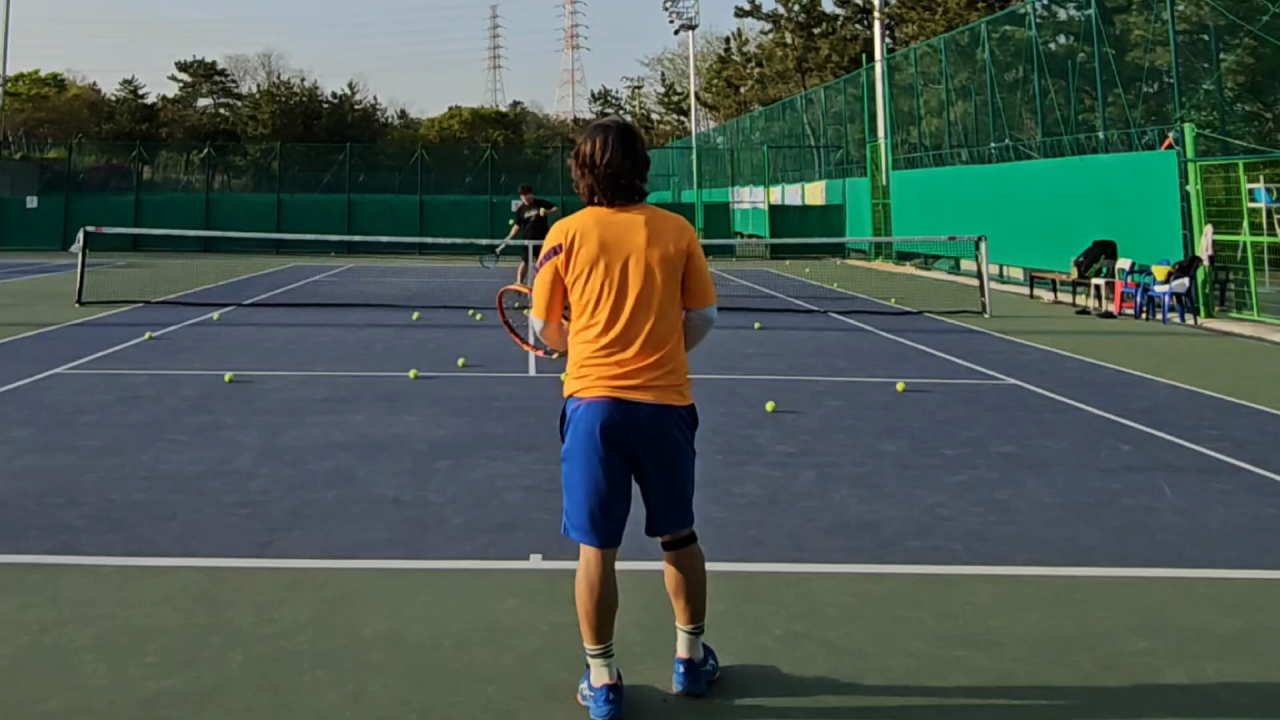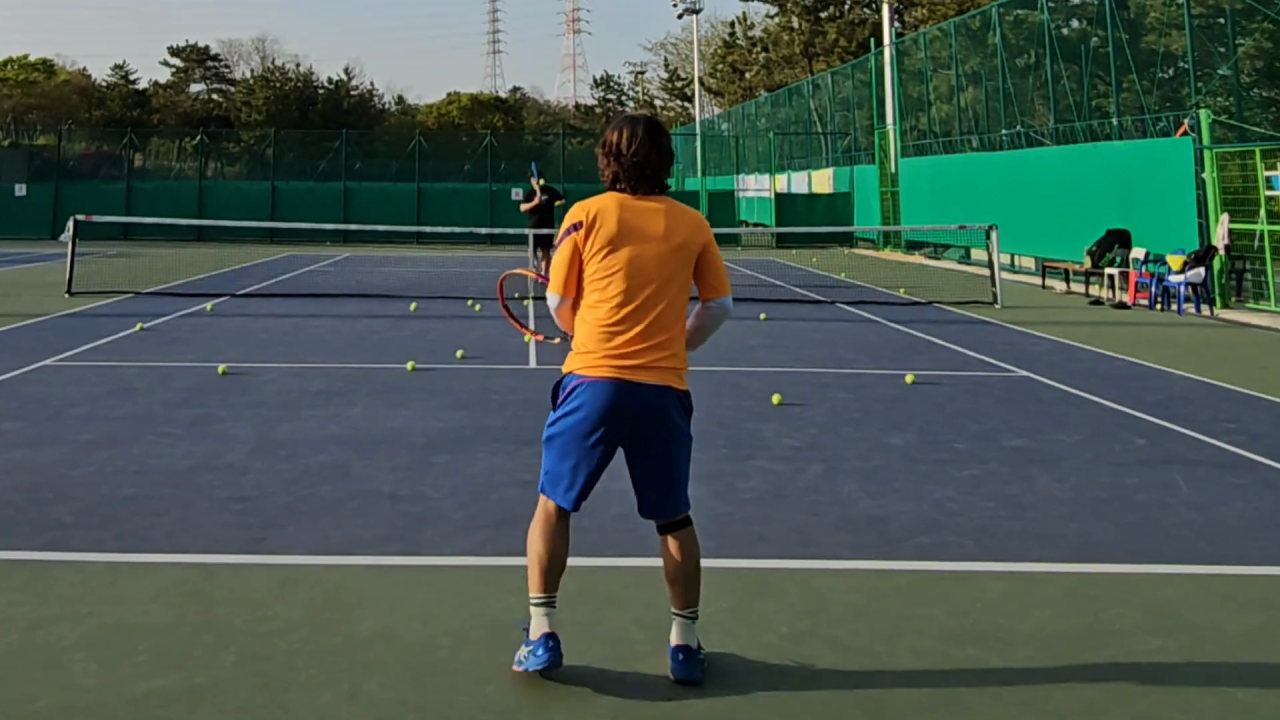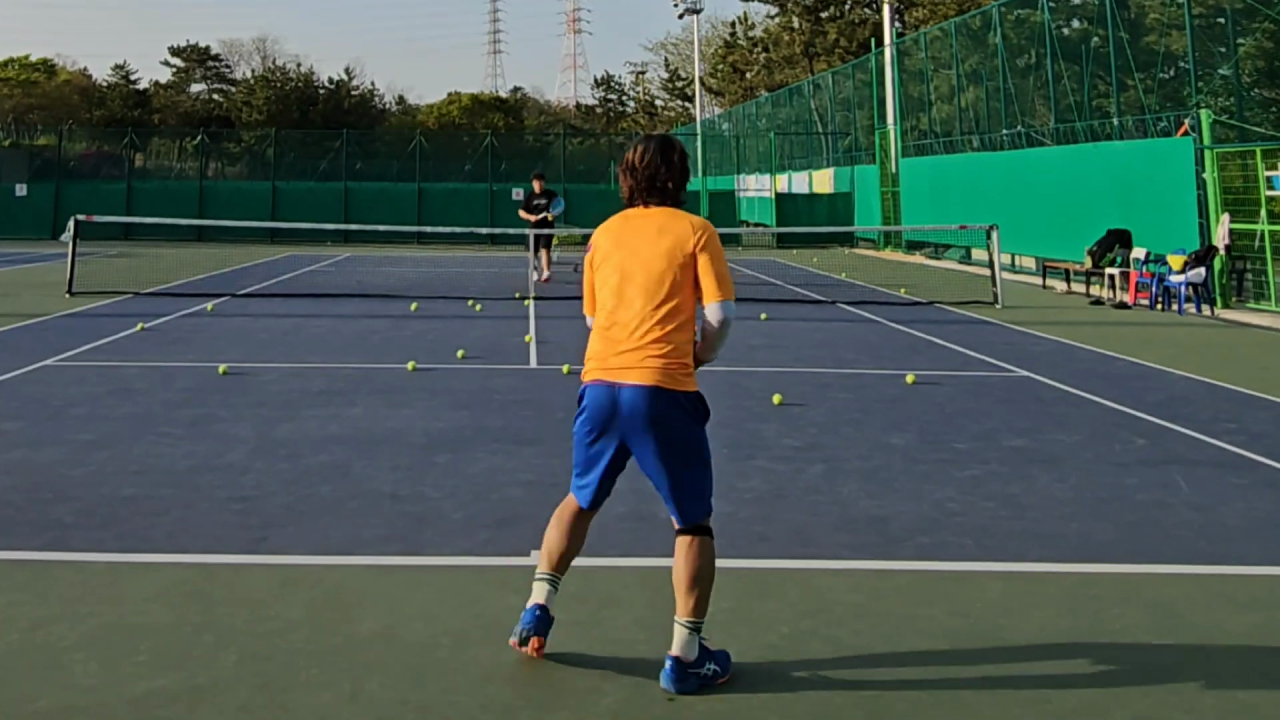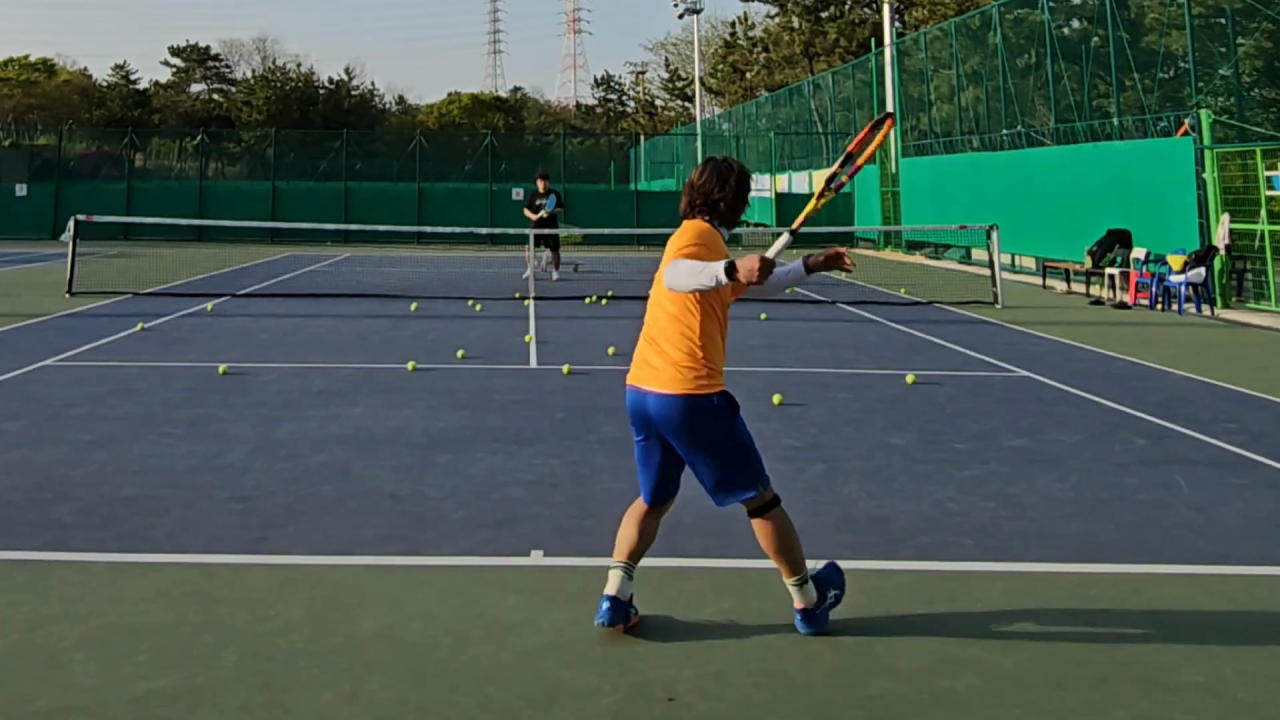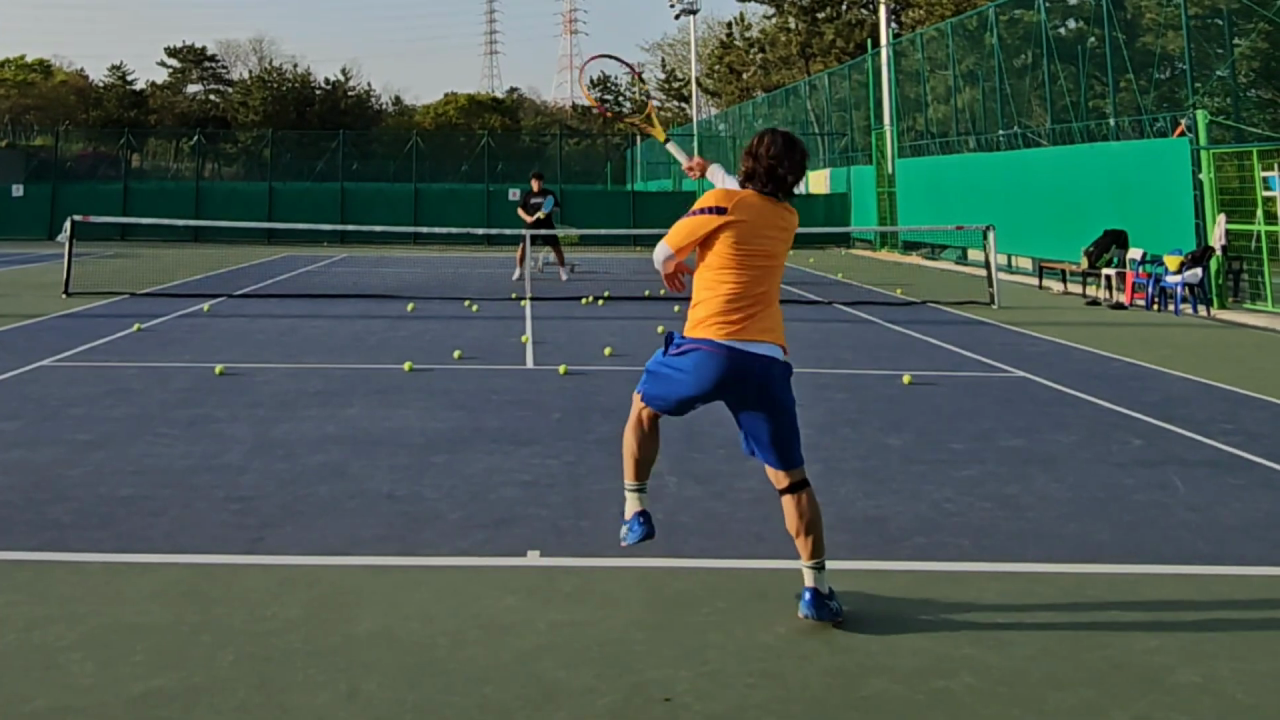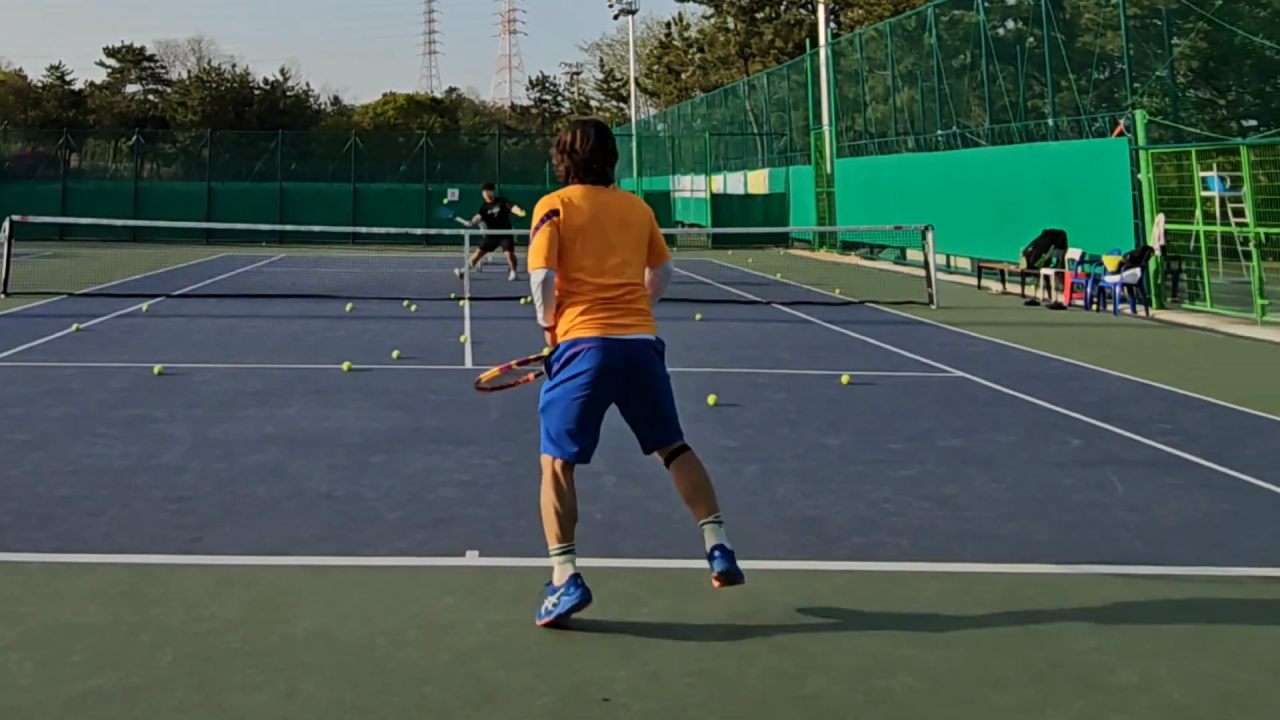
dt=0.5s
person 1, frame 1
left shoulder: (567, 234)
right shoulder: (677, 230)
left elbow: (545, 326)
right elbow: (703, 315)
left hip: (595, 404)
right hip: (666, 404)
left knee: (596, 547)
right knee: (678, 537)
right ankle: (691, 657)
person 1, frame 2
left shoulder: (585, 215)
right shoulder: (692, 224)
left elbow: (560, 304)
right elbow: (720, 305)
left hip: (594, 381)
right hip: (664, 390)
left knee: (554, 504)
right knee: (674, 520)
left ankle: (542, 637)
right ankle: (685, 645)
person 1, frame 3
left shoulder: (605, 234)
right shoulder: (696, 231)
right elbow: (720, 315)
right wrist: (702, 352)
left hip: (601, 383)
right hip: (661, 390)
left knee: (579, 501)
right knee: (693, 525)
left ankle: (538, 608)
right ankle: (686, 654)
person 1, frame 4
left shoulder: (698, 238)
right shoulder: (699, 235)
left elbow: (743, 288)
right elbow: (673, 276)
left wrist: (810, 266)
right wrist: (731, 268)
left hip: (642, 390)
right hip: (689, 395)
left knee: (652, 498)
right knee: (759, 500)
left ankle: (615, 596)
right ankle: (807, 600)
person 1, frame 5
left shoulder: (721, 202)
right shoulder: (788, 218)
left elbow: (665, 256)
left wrist: (670, 271)
right wrist: (711, 172)
left hip: (709, 347)
right hip: (765, 360)
left knee: (645, 406)
right knee: (790, 477)
left ankle: (636, 511)
right ankle: (816, 590)
person 1, frame 6
left shoulder: (553, 206)
right shoulder: (637, 207)
left elbow: (542, 279)
right elbow: (662, 271)
left wrist: (547, 323)
left hip: (584, 346)
right hip: (640, 344)
left knee: (555, 465)
right knee: (674, 449)
left ankle: (565, 579)
right ankle: (718, 547)
